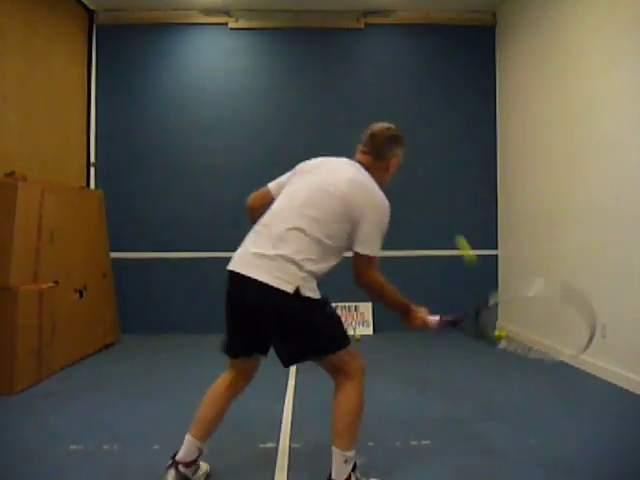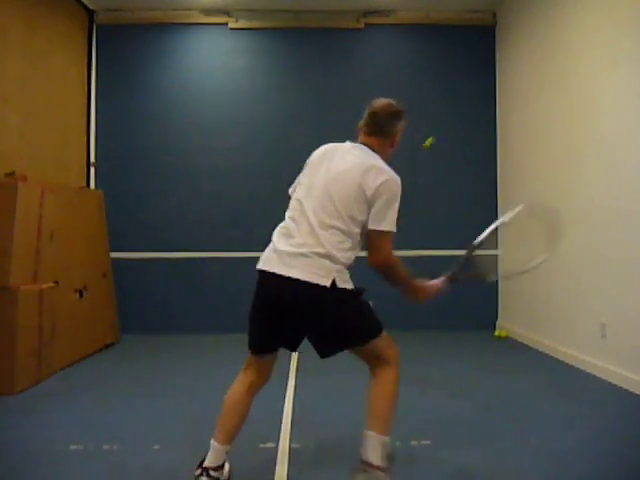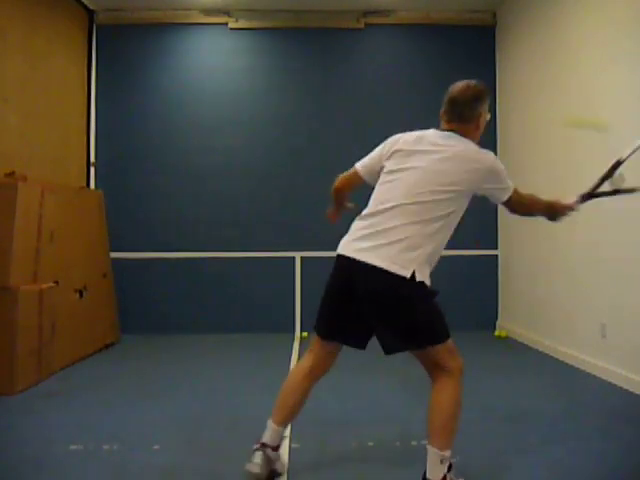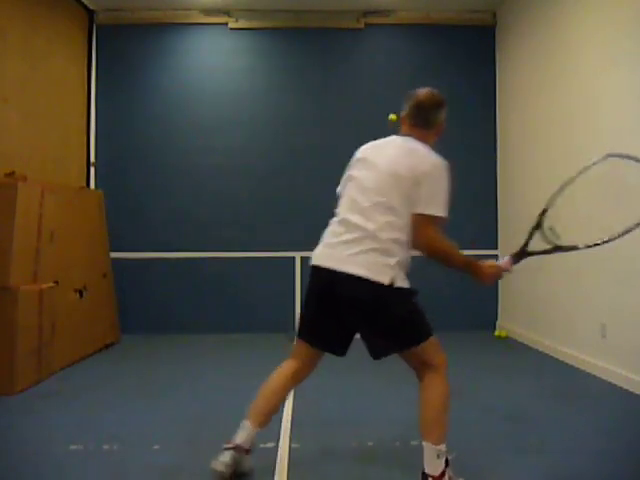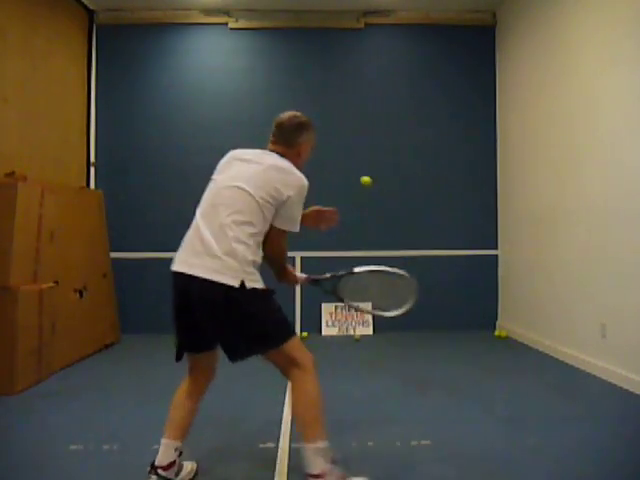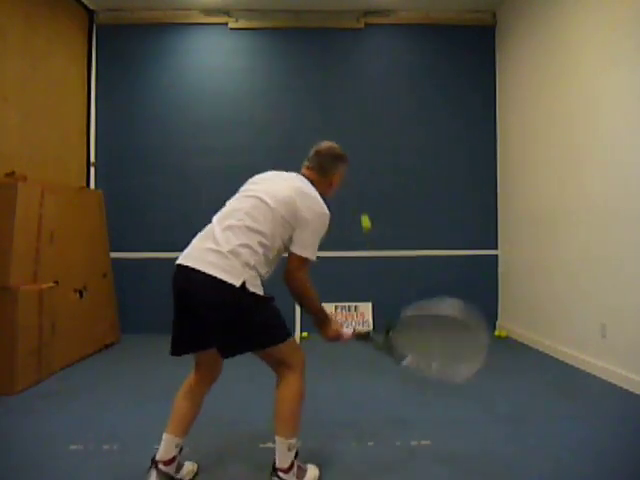
dt=0.5s
person 1, frame 1
left shoulder: (315, 165)
right shoulder: (374, 200)
left elbow: (254, 204)
right elbow: (367, 277)
right wrist: (408, 311)
left hip: (242, 272)
right hip: (285, 288)
left knee: (238, 373)
right knee: (351, 372)
person 1, frame 2
left shoulder: (322, 152)
right shoulder: (386, 179)
right elbow: (380, 258)
right wrist: (414, 288)
left hip: (272, 271)
right hip: (321, 284)
left knee: (254, 374)
right knee: (386, 359)
person 1, frame 3
left shoulder: (401, 141)
right shoulder: (481, 163)
left elbow: (342, 185)
right elbow: (518, 204)
left wrist: (338, 206)
right wrist: (554, 207)
left hip: (351, 260)
right hip: (398, 278)
left knee: (315, 360)
right knee: (448, 370)
person 1, frame 4
left shoulder: (366, 150)
right shoulder: (432, 165)
right elbow: (427, 240)
right wrist: (477, 268)
left hip: (327, 268)
right hip: (376, 281)
left knee: (298, 365)
right knee: (432, 369)
person 1, frame 5
left shoulder: (232, 157)
right shoulder: (294, 181)
right elbow: (272, 249)
left wrist: (302, 218)
right wrist: (287, 275)
left hip: (186, 274)
right hip: (230, 284)
left knee: (199, 375)
right knee: (301, 366)
person 1, frame 6
left shoulder: (265, 177)
right shoulder: (317, 209)
right elbow: (295, 277)
right wrist: (326, 323)
left hip: (188, 268)
right hip: (227, 283)
left knee: (205, 371)
right knee: (291, 365)
